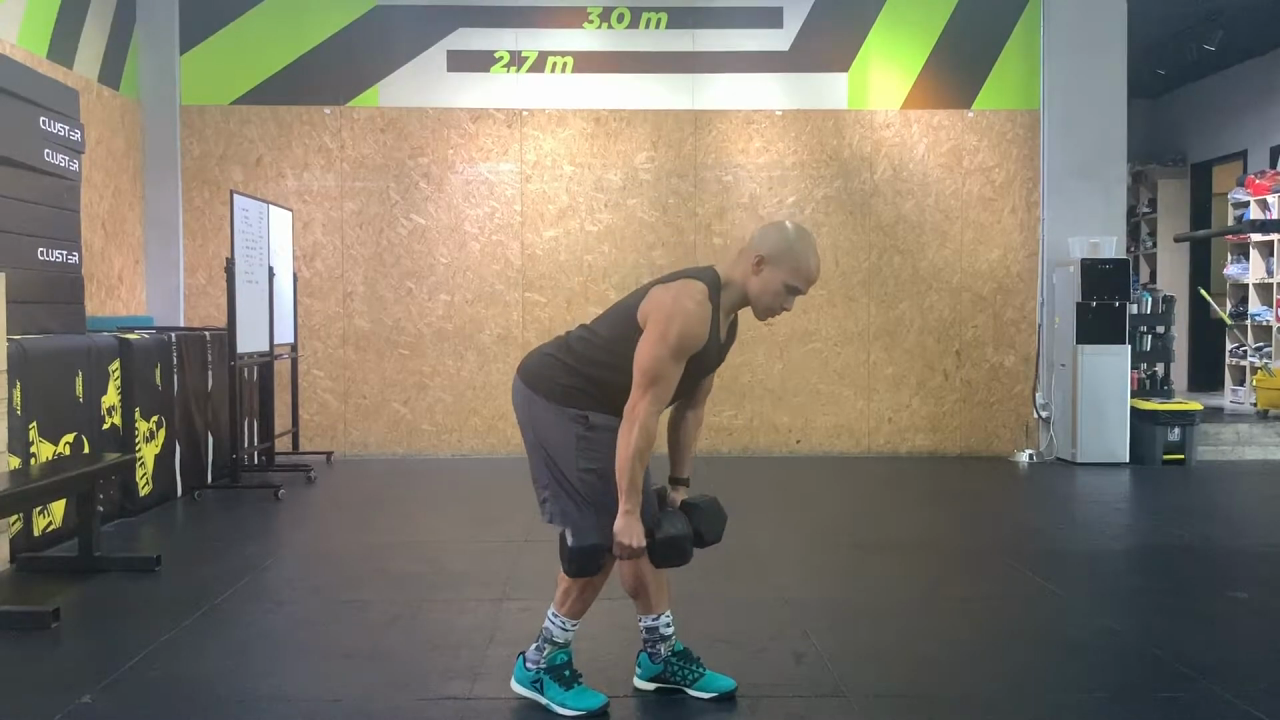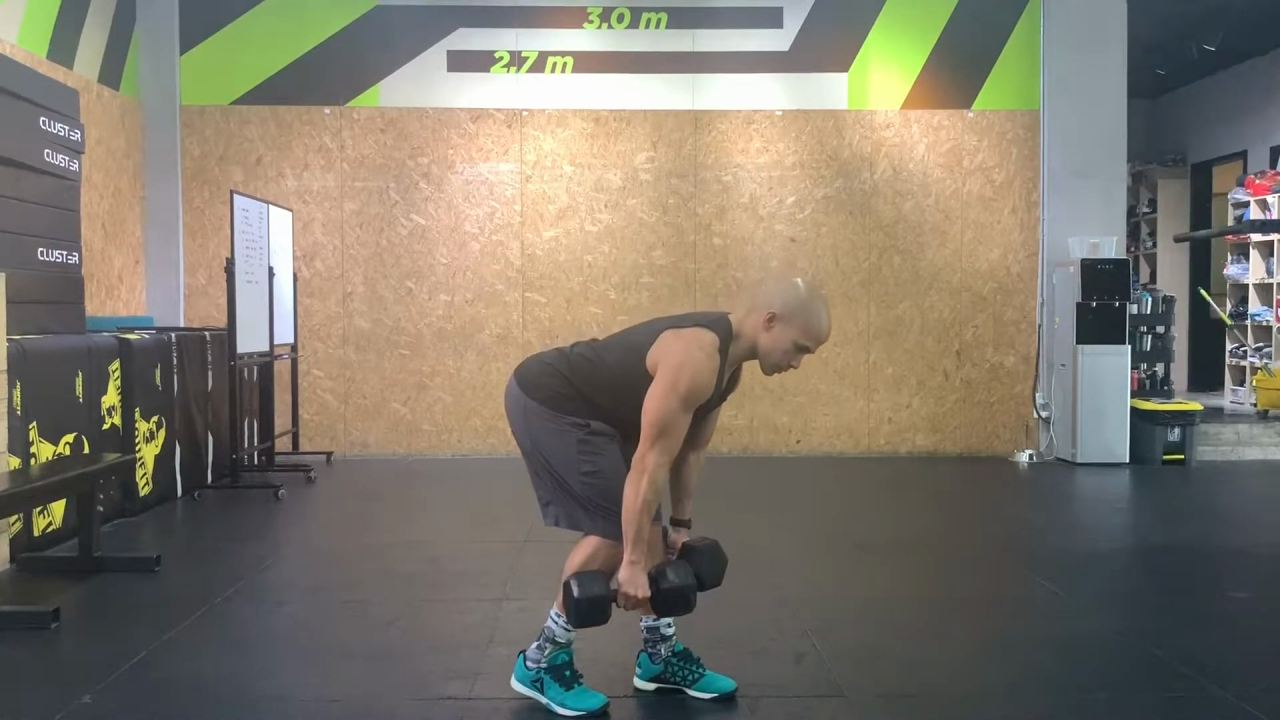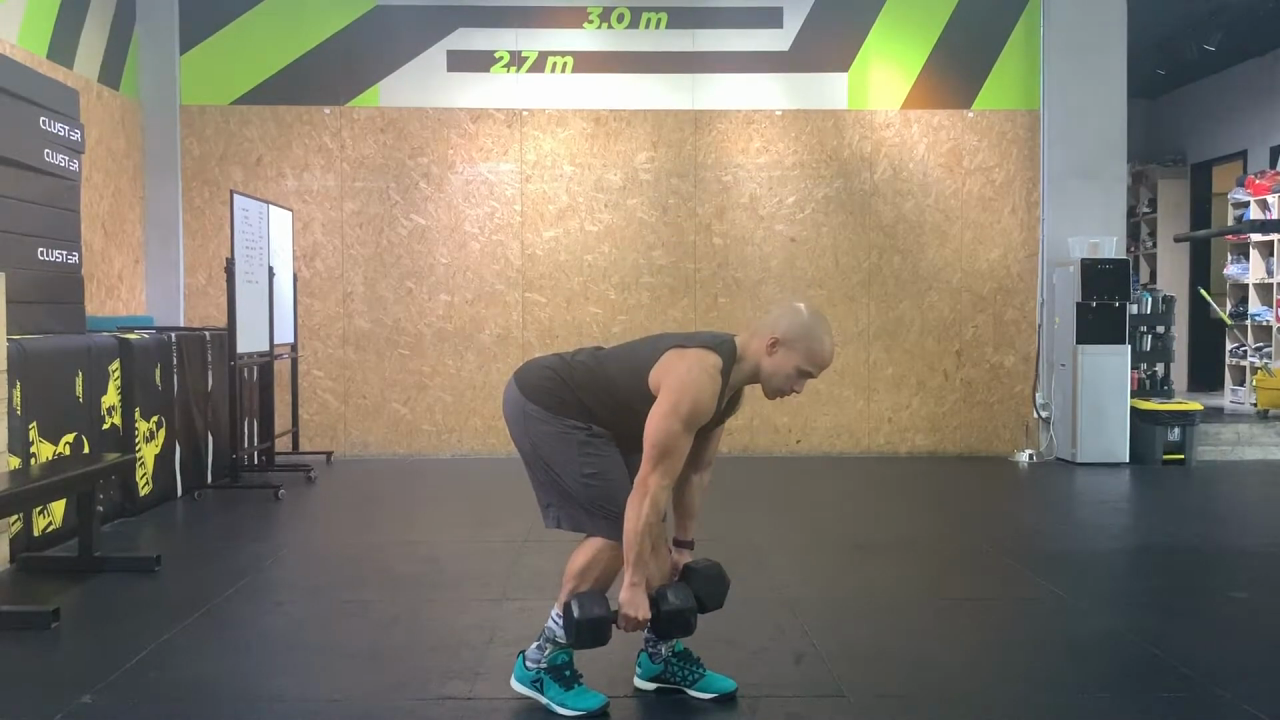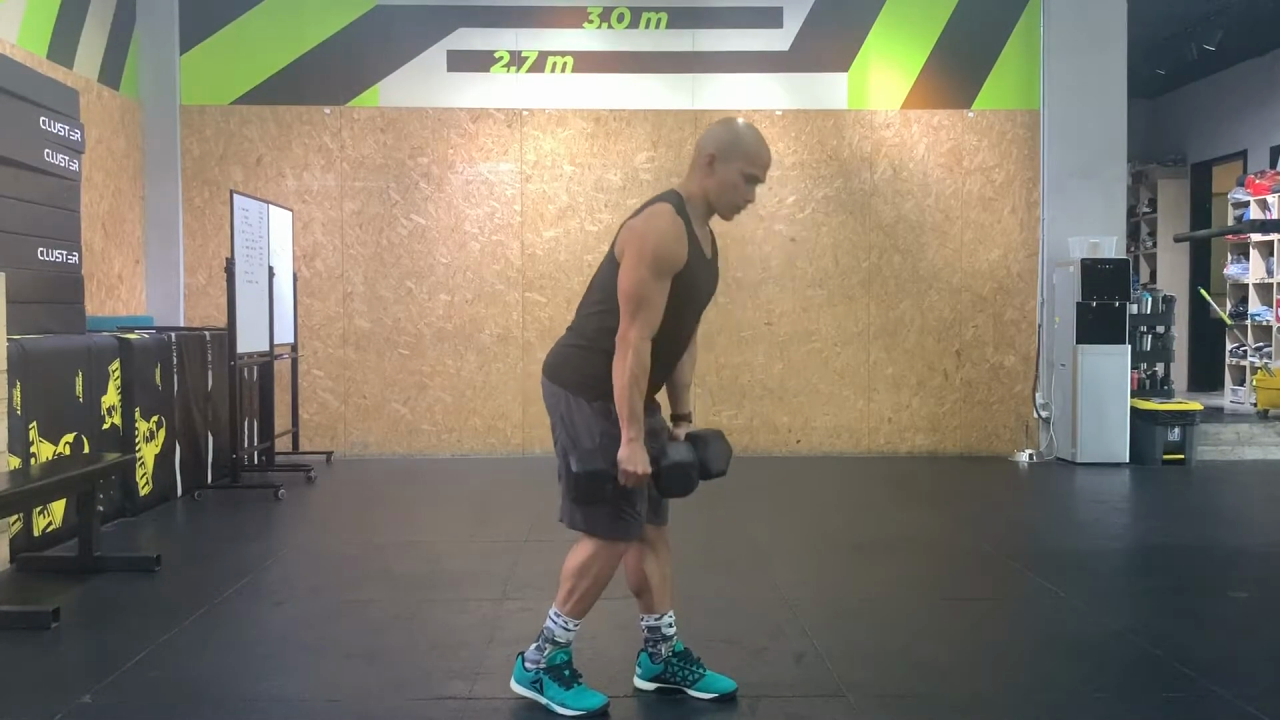
dt=0.7s
person 1, frame 1
left shoulder: (724, 317)
right shoulder: (687, 308)
left elbow: (689, 407)
right elbow: (642, 412)
left wrist: (680, 484)
right wrist: (627, 512)
left hip: (592, 403)
right hip: (554, 397)
left knee: (644, 530)
right knee: (605, 532)
left ankle: (661, 655)
right ankle: (540, 664)
person 1, frame 2
left shoulder: (727, 362)
right shoulder: (697, 358)
left elbow: (691, 449)
right elbow: (650, 463)
left wrist: (681, 525)
right wrist: (633, 564)
left hip: (588, 409)
right hip: (546, 401)
left knee: (645, 528)
right knee: (613, 530)
left ankle: (660, 654)
right ankle: (542, 661)
person 1, frame 3
left shoulder: (729, 382)
right shoulder: (698, 380)
left elbow: (695, 471)
right elbow: (652, 485)
left wrist: (684, 547)
right wrist: (634, 585)
left hip: (589, 413)
right hip: (544, 405)
left knee: (647, 530)
right knee: (614, 530)
left ankle: (661, 655)
right ankle: (542, 662)
person 1, frame 4
left shoulder: (703, 237)
right shoulder: (661, 228)
left elbow: (682, 337)
right elbow: (632, 341)
left wrist: (681, 416)
right wrist: (631, 439)
left hip: (625, 391)
right hip: (586, 389)
left knee: (651, 523)
right knee: (612, 530)
left ankle: (661, 655)
right ankle: (540, 663)
